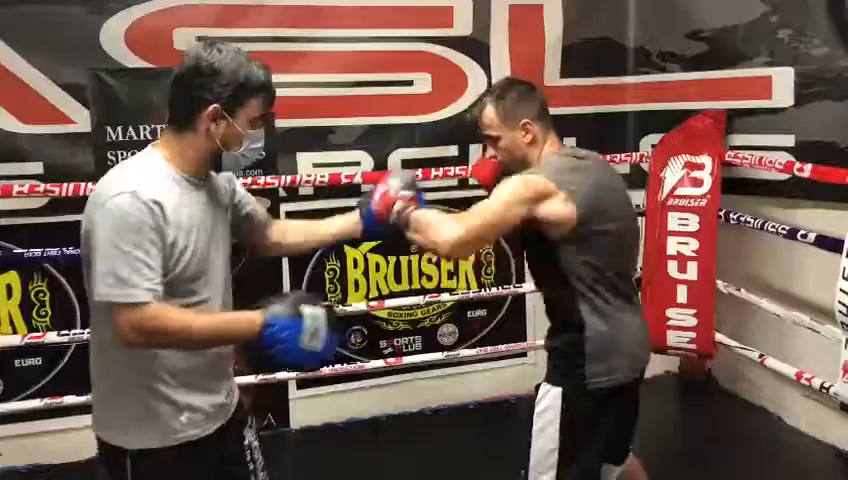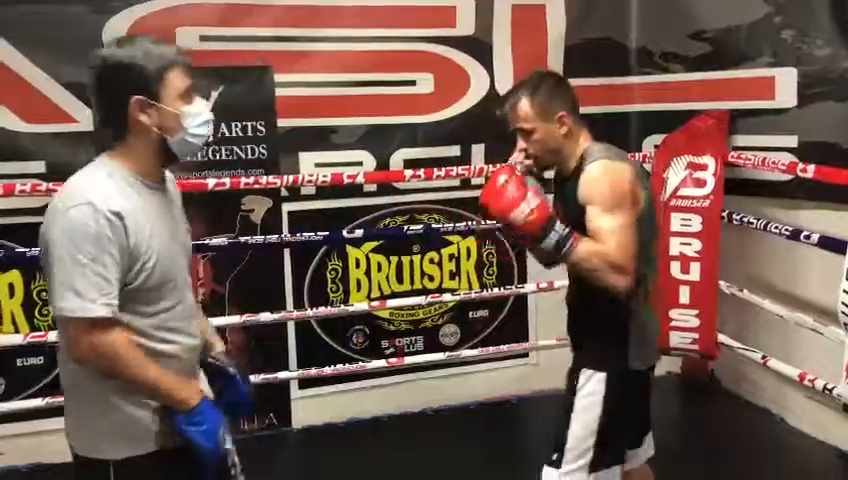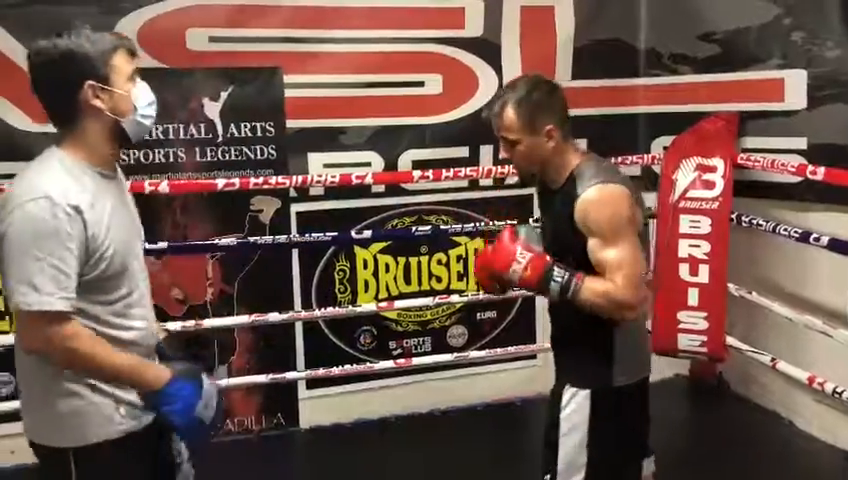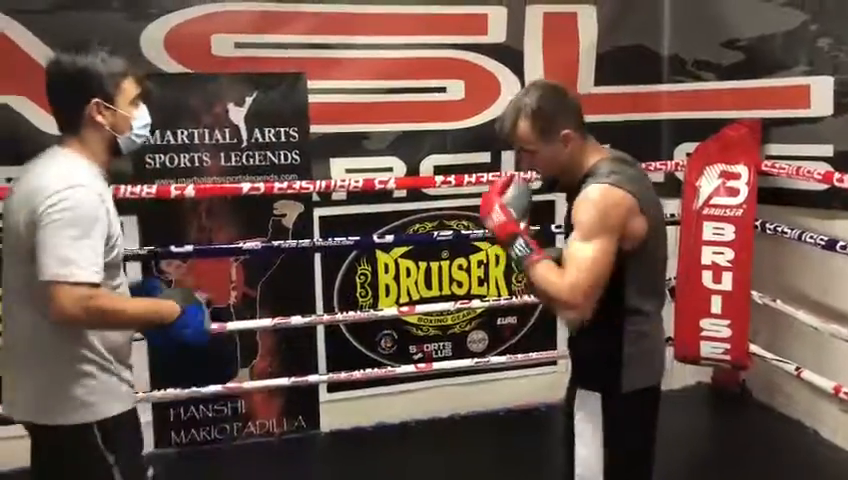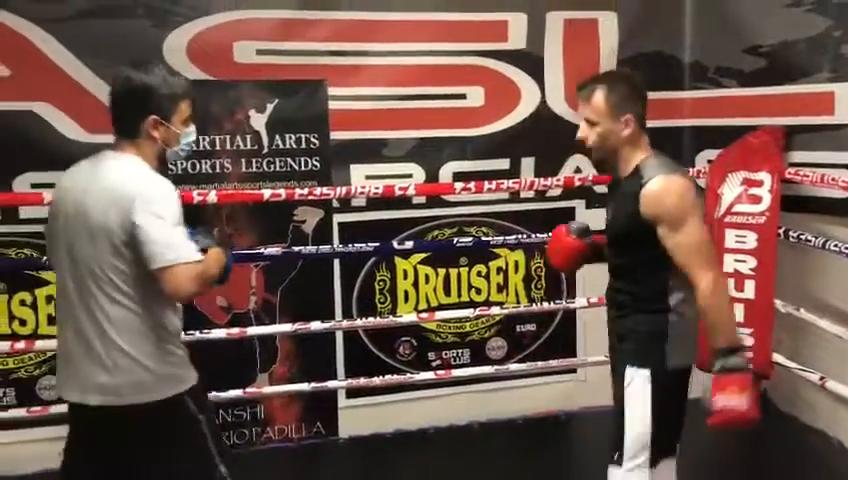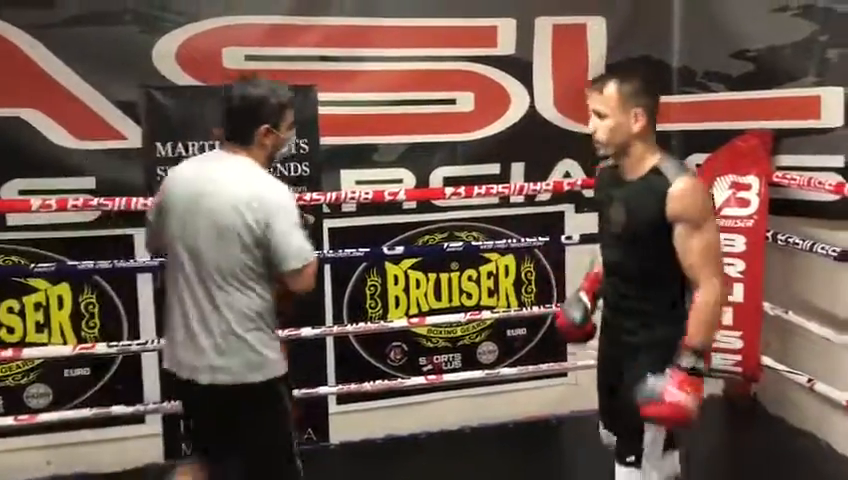
dt=0.4s
person 1, frame 1
left shoulder: (214, 181)
right shoulder: (129, 200)
left elbow: (270, 235)
right elbow: (135, 322)
left wrist: (364, 220)
right wrist: (260, 325)
left hip: (217, 407)
right hip: (151, 430)
person 1, frame 2
left shoulder: (161, 183)
right shoulder: (90, 210)
right elbow: (90, 340)
left wrist: (217, 353)
right wrist: (188, 400)
left hip: (185, 411)
right hip: (127, 439)
person 1, frame 3
left shoulder: (106, 173)
right shoulder: (47, 203)
right elbow: (46, 332)
left wrist: (158, 353)
right wrist: (158, 380)
left hip: (134, 403)
right hip: (89, 427)
person 1, frame 4
left shoulder: (54, 175)
right shoulder: (75, 191)
right elbow: (74, 304)
left wrist: (134, 290)
right wrist: (169, 312)
left hip: (53, 396)
right hip: (82, 399)
person 1, frame 5
left shoulder: (71, 181)
right shoulder: (149, 189)
right elbow: (180, 284)
right wrist: (216, 257)
left hip: (86, 380)
right hip: (154, 382)
person 1, frame 6
left shoulder: (178, 177)
right shoulder: (269, 194)
left elbow: (156, 244)
right elbow: (302, 280)
left hip: (188, 356)
right hip: (249, 363)
person 2, frame 1
left shoulder: (534, 185)
right shoulder: (594, 167)
left elbow: (452, 240)
left wrist: (400, 209)
right wrist: (499, 190)
left hip: (587, 357)
right hip: (625, 341)
person 2, frame 2
left shoulder: (604, 172)
right shoulder: (572, 172)
left elbow: (617, 272)
right elbow: (551, 255)
left wrist: (542, 223)
right wrist: (518, 213)
left hip: (614, 348)
right hip: (622, 342)
person 2, frame 3
left shoulder: (600, 195)
right shoulder: (552, 180)
left elbow: (631, 301)
left wrist: (544, 274)
right wrist: (514, 267)
left hip: (601, 366)
right hip: (605, 358)
person 2, frame 4
left shoulder: (602, 197)
right shoulder: (613, 166)
left elbow: (573, 302)
left wrist: (514, 237)
right wrist: (556, 263)
left hip: (615, 366)
right hip: (621, 354)
person 2, frame 5
left shoulder: (662, 187)
right shoulder: (627, 177)
left elbow: (708, 279)
left wrist: (732, 365)
right wrist: (590, 247)
left hip: (656, 346)
right hip: (634, 338)
person 2, frame 6
left shoulder: (679, 190)
right shoulder: (607, 177)
left elbow: (709, 286)
left wrist: (689, 369)
right wrist: (587, 295)
left hip: (658, 349)
right hip: (616, 338)
